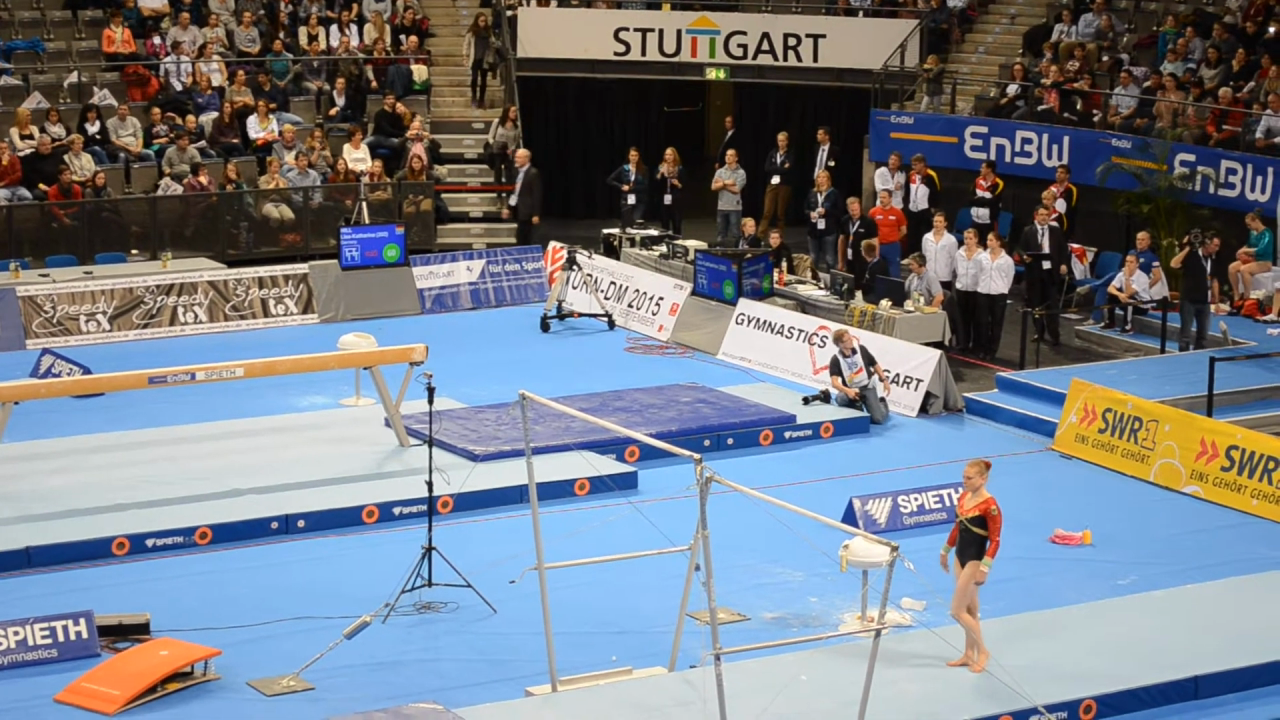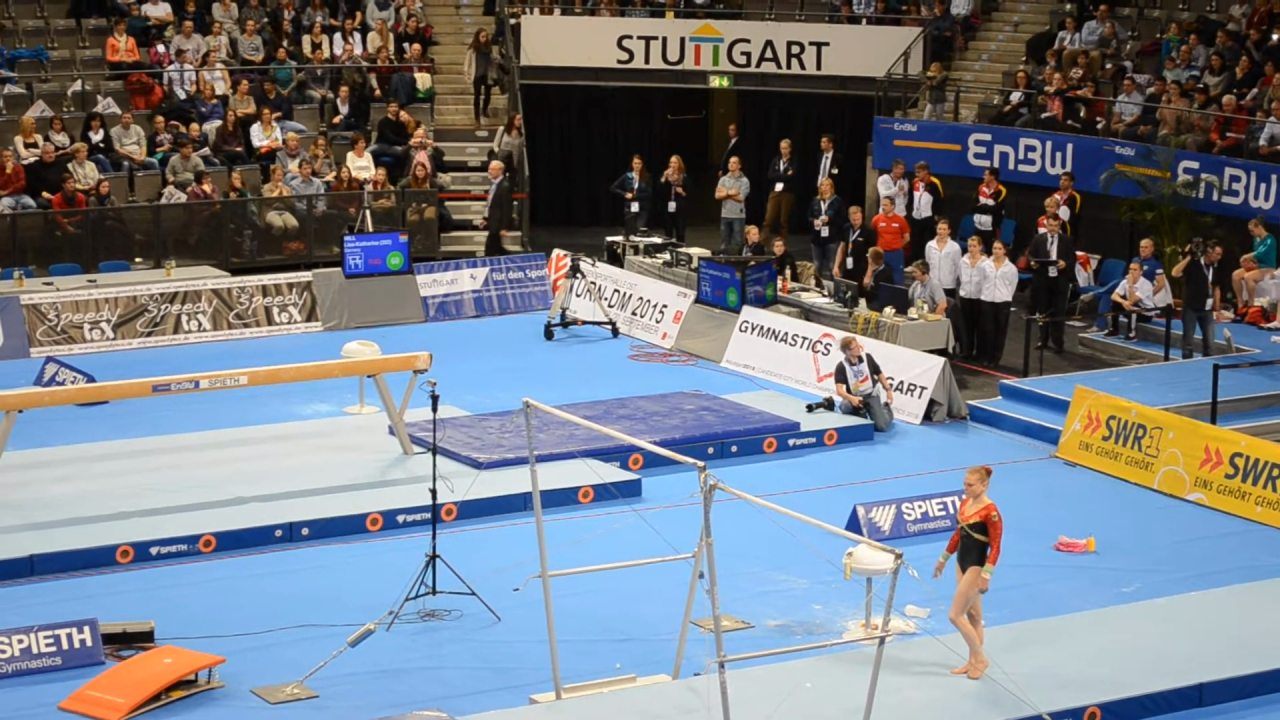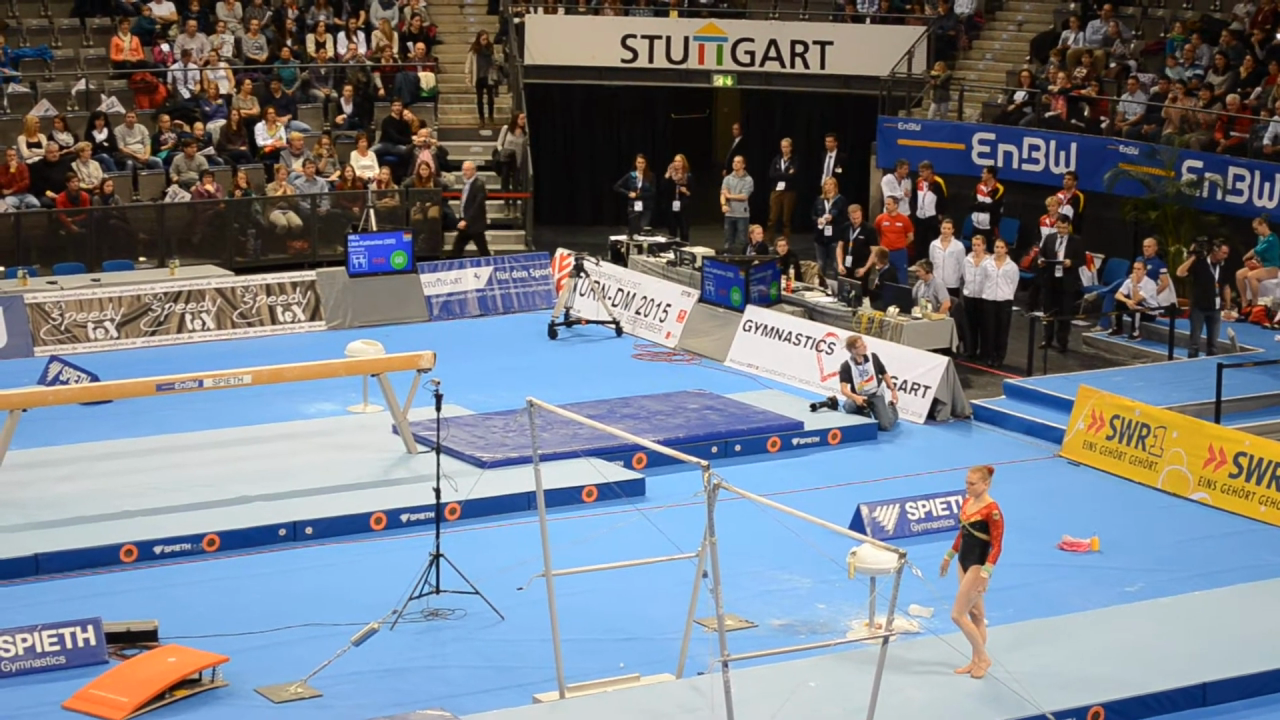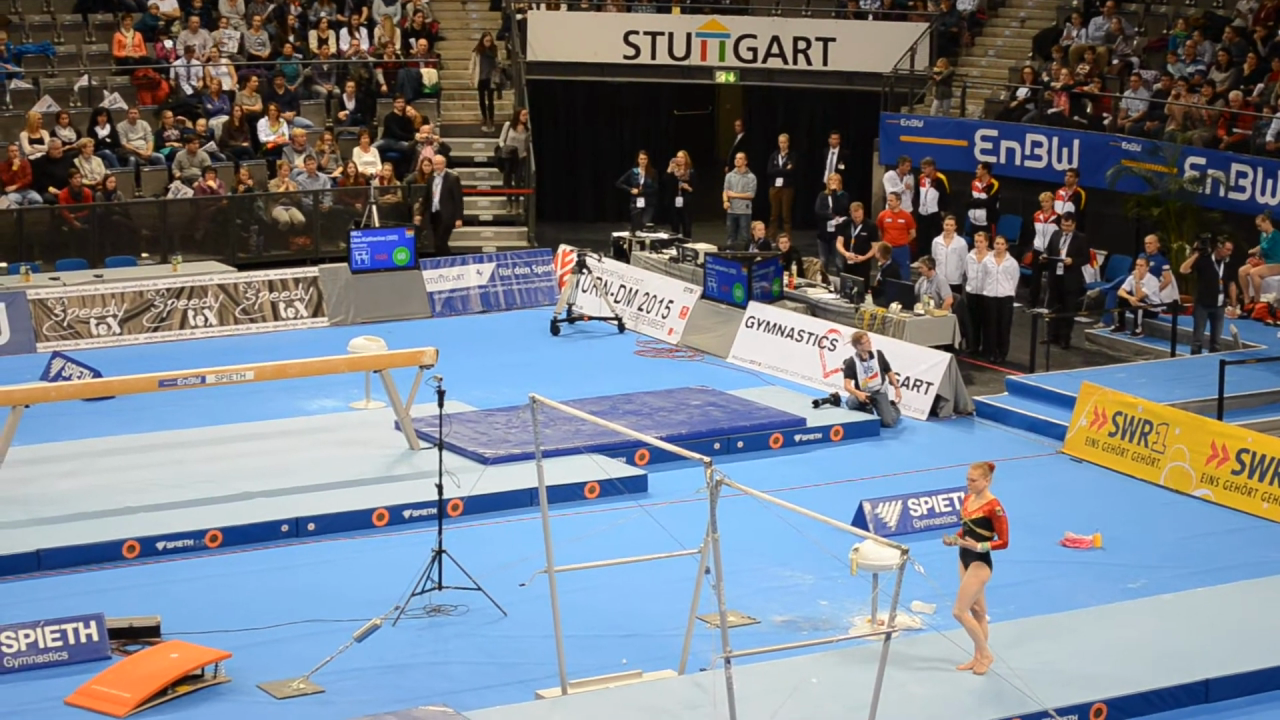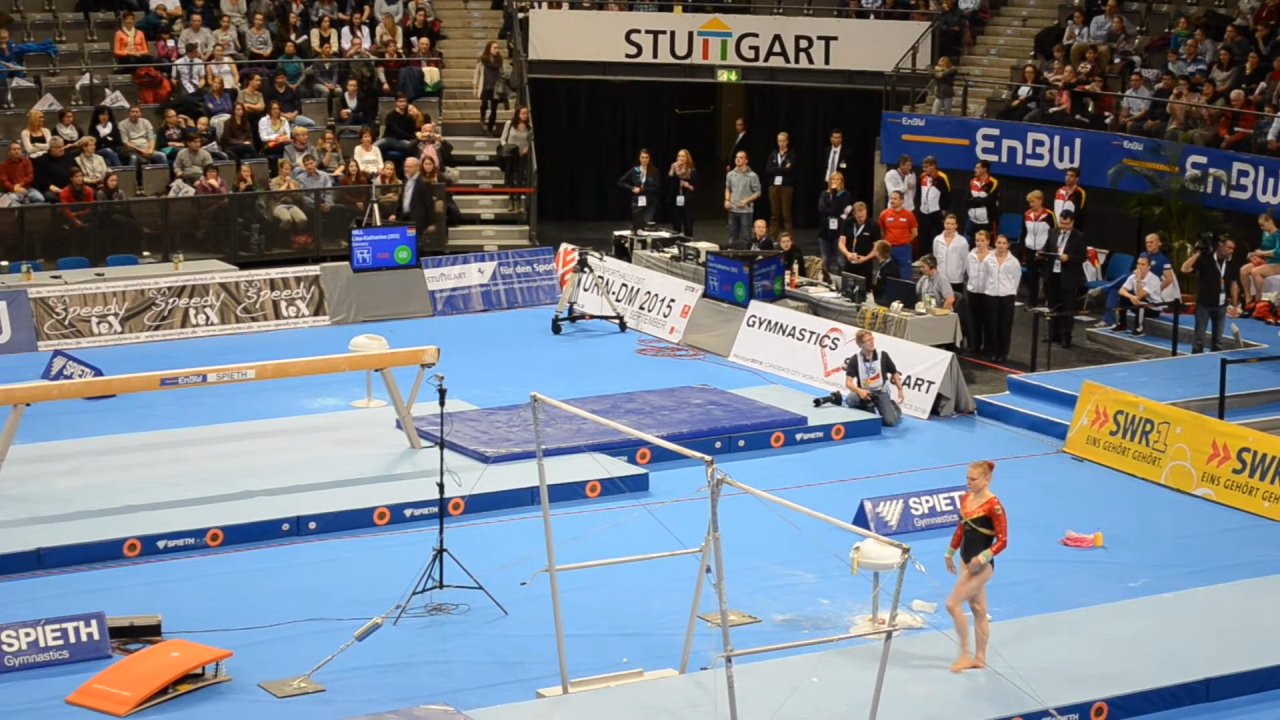
dt=0.4s
person 1, frame 1
left shoulder: (990, 505)
right shoulder: (963, 497)
left elbow: (994, 541)
left wrist: (984, 569)
right wrist: (945, 551)
left hip: (975, 561)
right hip: (960, 557)
left knee: (957, 611)
right knee: (968, 608)
left ankle: (982, 652)
right ankle: (969, 654)
person 1, frame 2
left shoulder: (991, 512)
right shoulder: (965, 503)
left elbow: (995, 548)
left wrist: (986, 575)
right wrist: (943, 559)
left hip: (977, 567)
right hip: (962, 564)
left knee: (955, 615)
right knee: (973, 615)
left ankle: (980, 659)
right ankle: (972, 661)
person 1, frame 3
left shoulder: (992, 510)
right shoulder: (967, 502)
left elbow: (996, 547)
left wrist: (985, 574)
right wrist: (949, 556)
left hip: (978, 567)
right hip: (964, 563)
left knee: (958, 615)
right knee: (975, 614)
left ankle: (983, 658)
right ankle: (976, 661)
person 1, frame 4
left shoulder: (994, 507)
right shoulder: (968, 498)
left elbow: (1003, 541)
left wrist: (978, 546)
right wrist: (953, 539)
left hip: (980, 563)
right hip: (965, 560)
left knee: (959, 611)
right knee: (977, 610)
left ankle: (985, 654)
right ankle: (978, 657)
person 1, frame 5
left shoulder: (993, 505)
right shoulder: (965, 498)
left elbow: (1001, 540)
left wrist: (982, 559)
right wrist: (950, 553)
left hip: (981, 562)
right hip: (966, 559)
left knee: (952, 604)
right knee: (976, 608)
left ankle: (965, 653)
right ankle: (978, 657)
